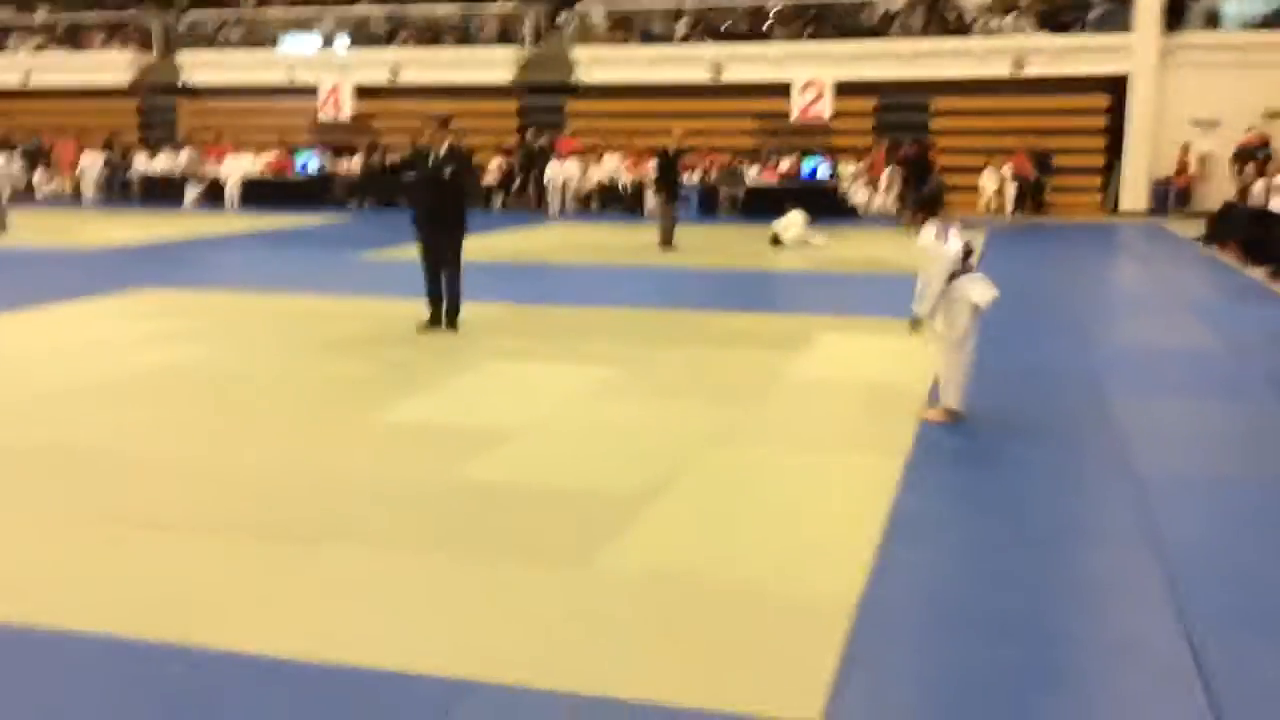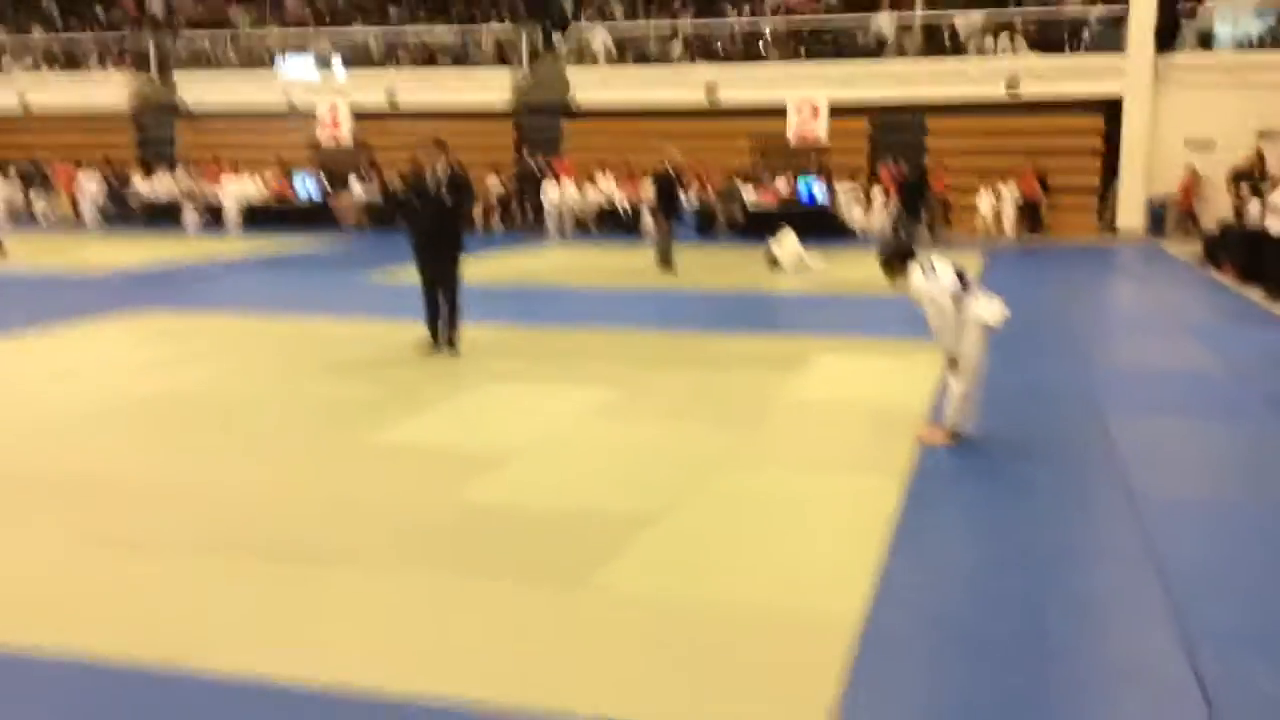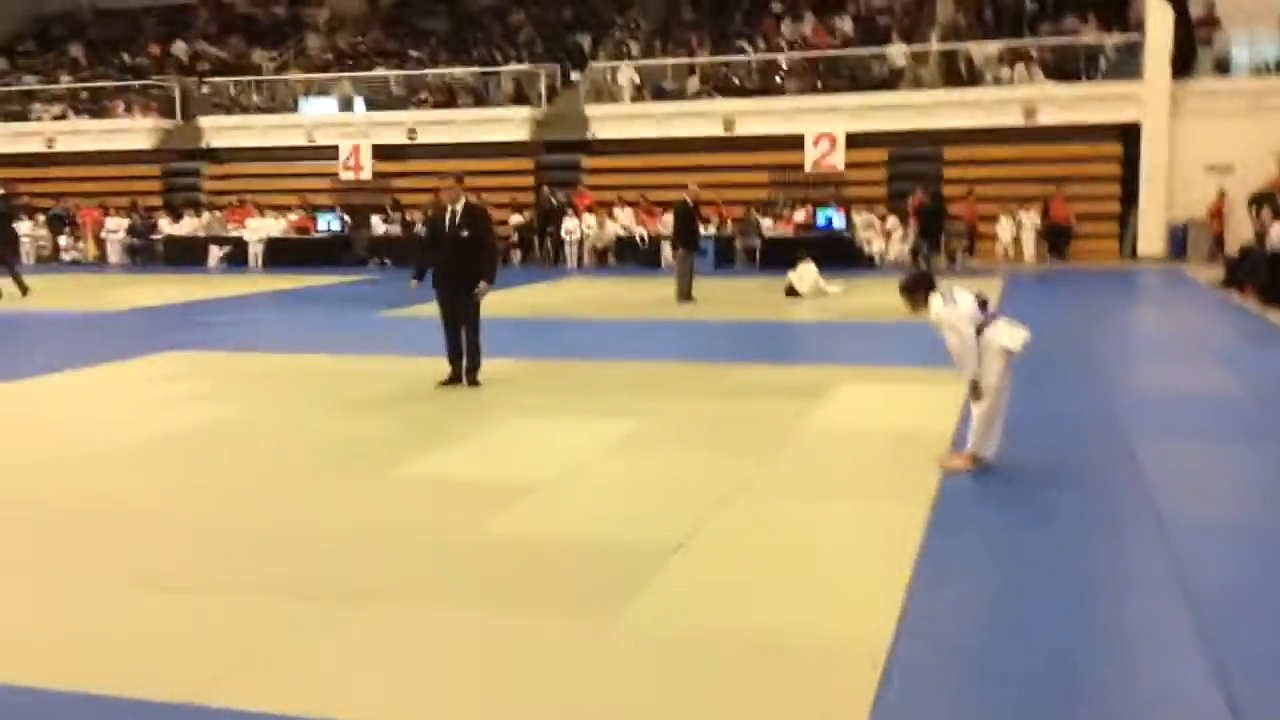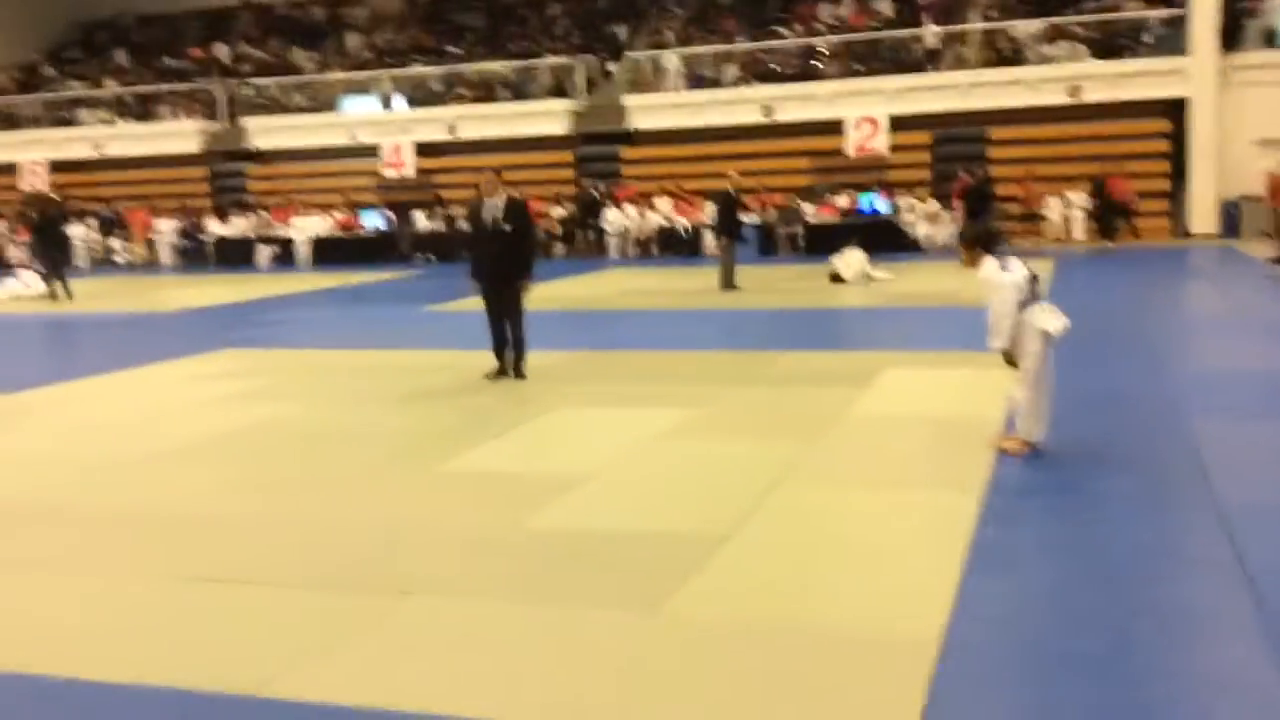
dt=0.2s
person 1, frame 1
left shoulder: (929, 240)
right shoulder: (944, 230)
left elbow: (932, 279)
left wrist: (919, 313)
left hip: (959, 298)
right hip: (963, 293)
left knee: (952, 352)
right knee: (954, 350)
left ankle: (950, 408)
right ankle: (951, 401)
person 1, frame 2
left shoulder: (920, 284)
right shoulder: (927, 264)
left elbow: (943, 316)
left wrist: (950, 351)
left hip: (972, 319)
right hip: (973, 314)
left knee: (964, 375)
right knee: (965, 375)
left ankle: (952, 429)
right ankle: (954, 424)
person 1, frame 3
left shoulder: (940, 312)
right shoulder: (948, 295)
left elbow: (962, 343)
left wrist: (972, 377)
left hip: (992, 343)
right hip: (994, 338)
left knee: (985, 401)
right knee: (989, 400)
left ankle: (974, 455)
right ankle: (979, 451)
person 1, frame 4
left shoulder: (989, 273)
right shoulder: (1003, 263)
left elbow: (1002, 312)
left wrist: (1003, 346)
left hip: (1030, 327)
right hip: (1034, 323)
left knee: (1029, 384)
right knee: (1032, 383)
left ankle: (1028, 439)
right ankle: (1028, 434)
person 2, frame 1
left shoulder: (461, 154)
right shoulder: (421, 153)
left elbow: (471, 178)
right elbow: (400, 167)
left hip: (450, 222)
right hip: (427, 219)
left knee: (451, 269)
right knee: (431, 268)
left ankle: (451, 315)
right ankle: (435, 314)
person 2, frame 2
left shoulder: (458, 178)
right shoulder: (419, 176)
left elbow: (467, 205)
right elbow: (406, 199)
left hip: (448, 244)
right hip: (424, 243)
left knee: (448, 289)
right knee: (429, 289)
left ankle: (449, 336)
right ankle: (435, 336)
person 2, frame 3
left shoulder: (477, 213)
right shoulder: (438, 213)
left elbow: (488, 247)
right elbow: (429, 247)
left wrist: (487, 278)
right wrist: (418, 274)
left hip: (469, 281)
right hip: (444, 280)
left knee: (470, 326)
right knee: (450, 325)
left ankle: (472, 372)
right ankle: (455, 370)
person 2, frame 4
left shoulder: (517, 207)
right shoulder: (476, 209)
left elbow: (528, 243)
right elbow: (475, 244)
left wrist: (525, 275)
right wrist: (476, 273)
left hip: (511, 274)
right hip: (488, 275)
left knee: (514, 319)
right knee: (495, 320)
left ankle: (517, 364)
right ankle: (503, 363)
